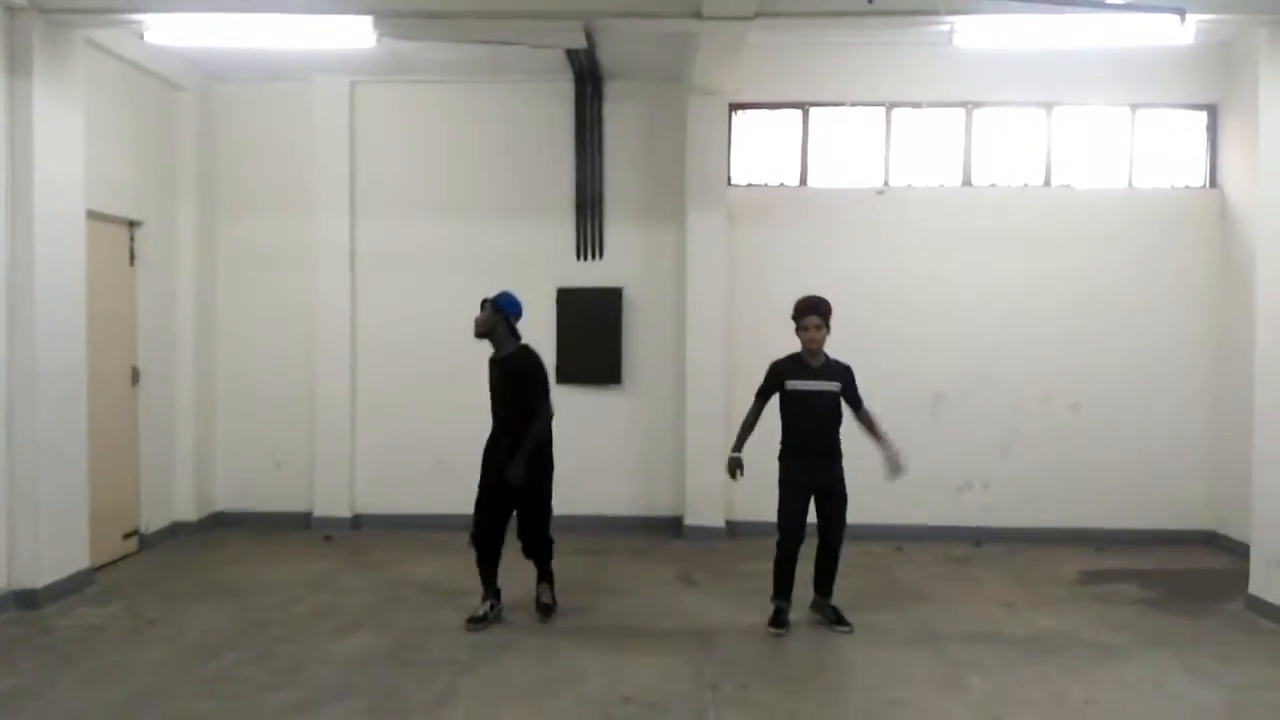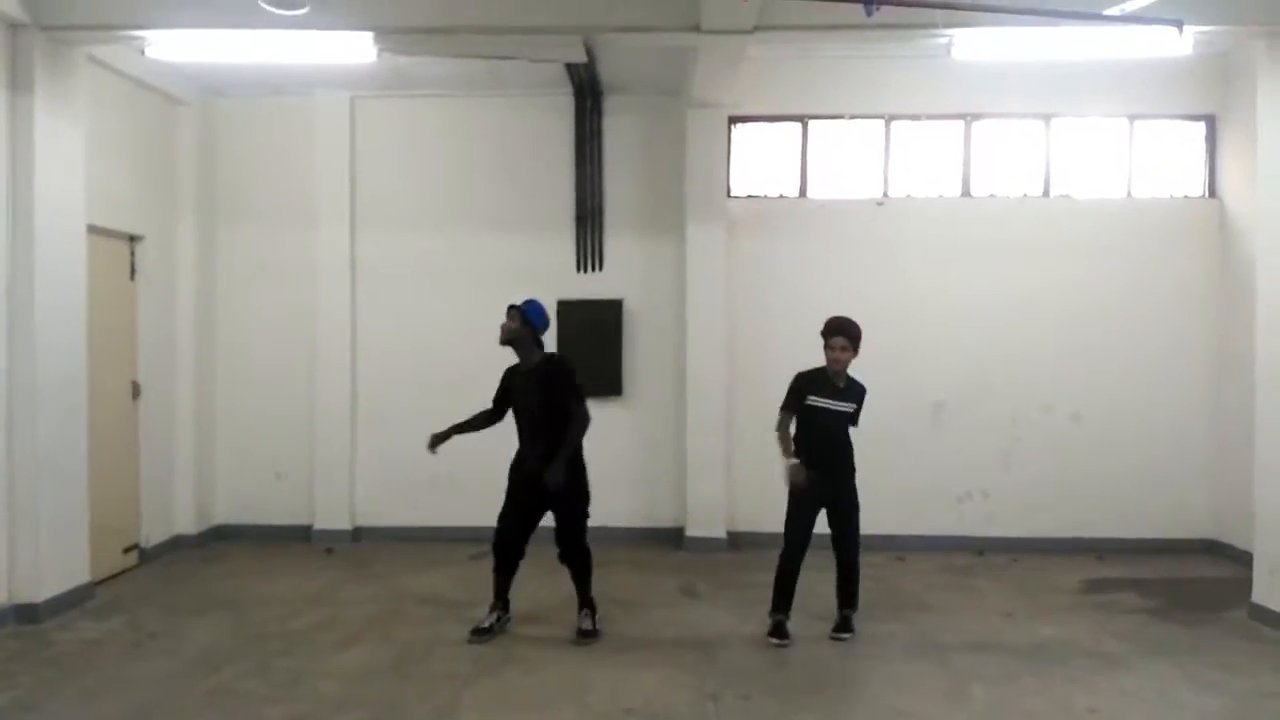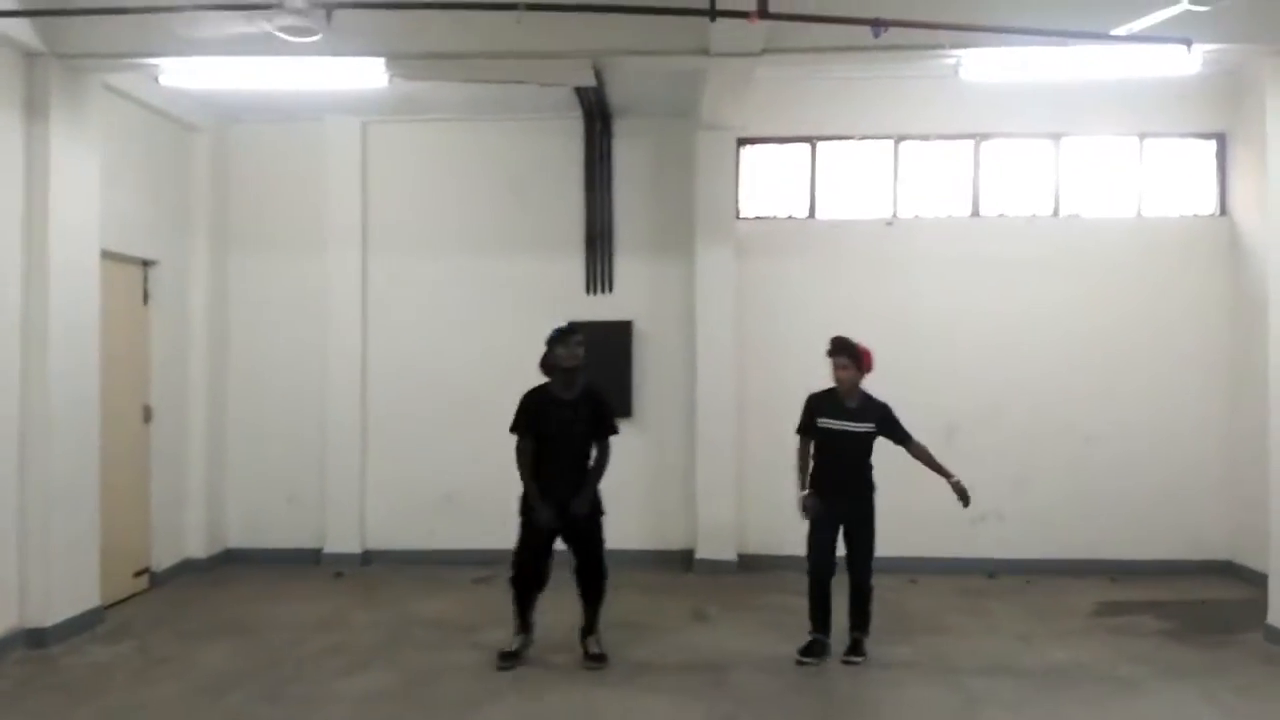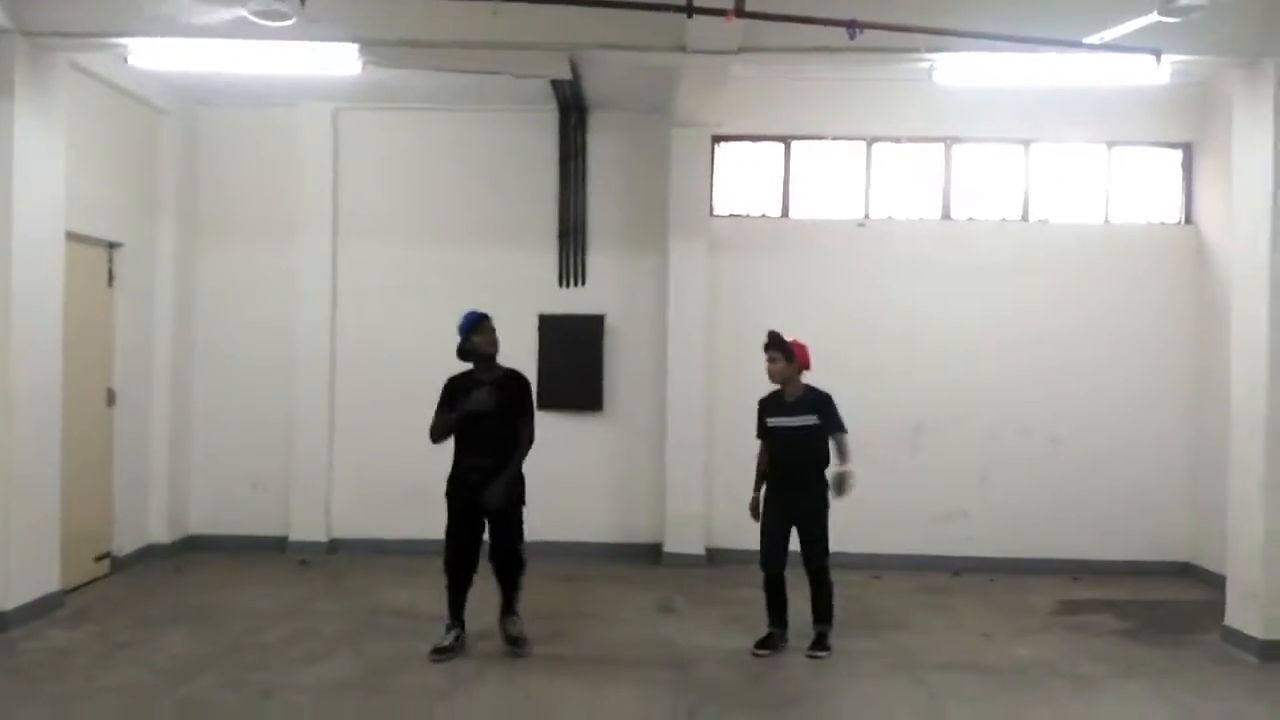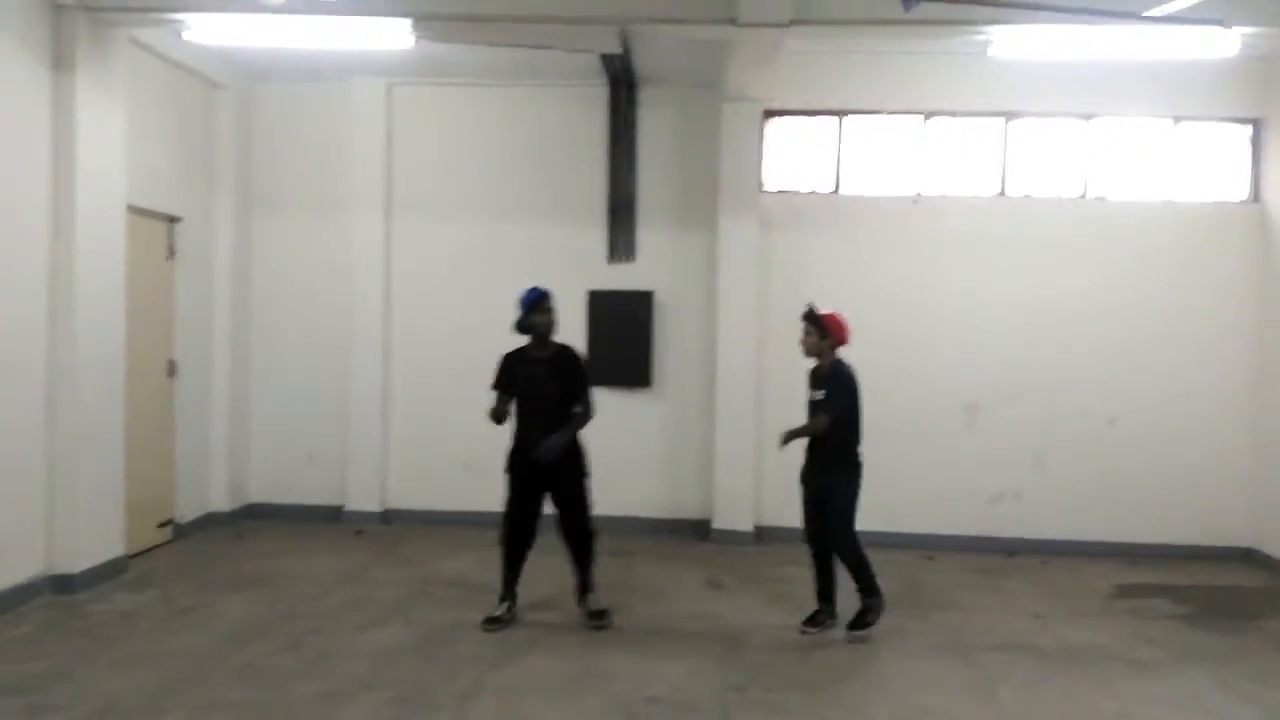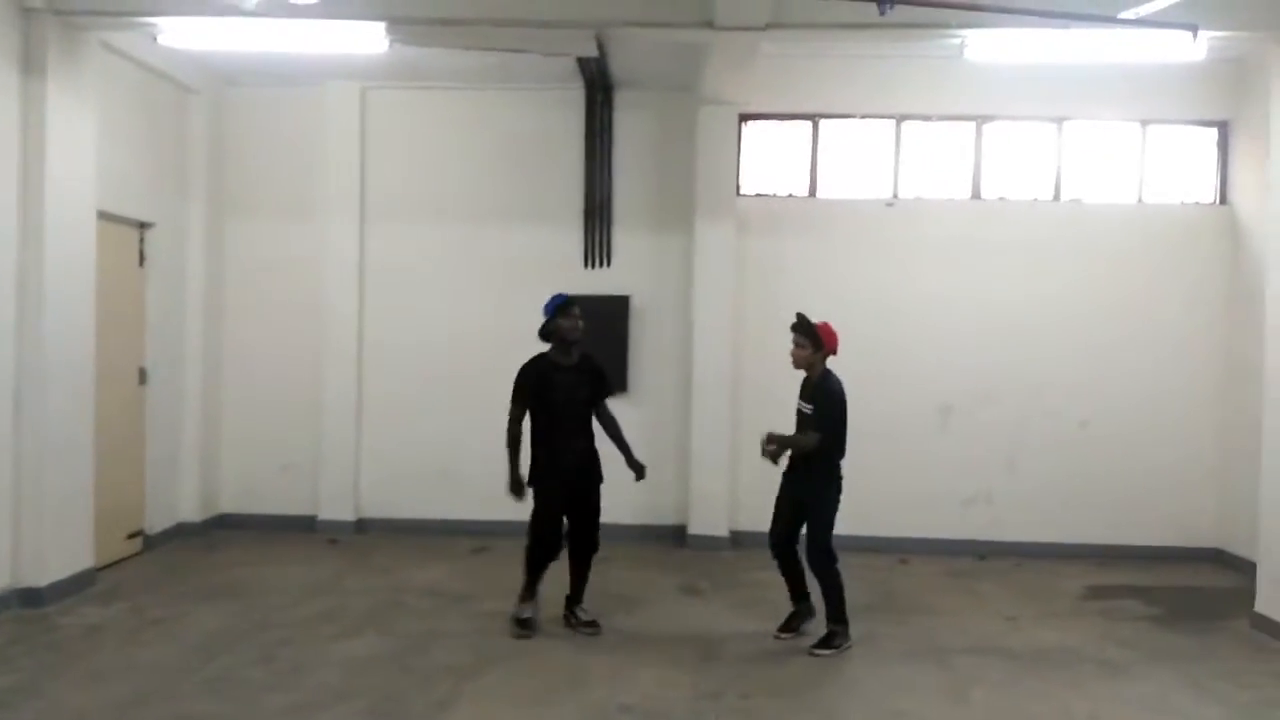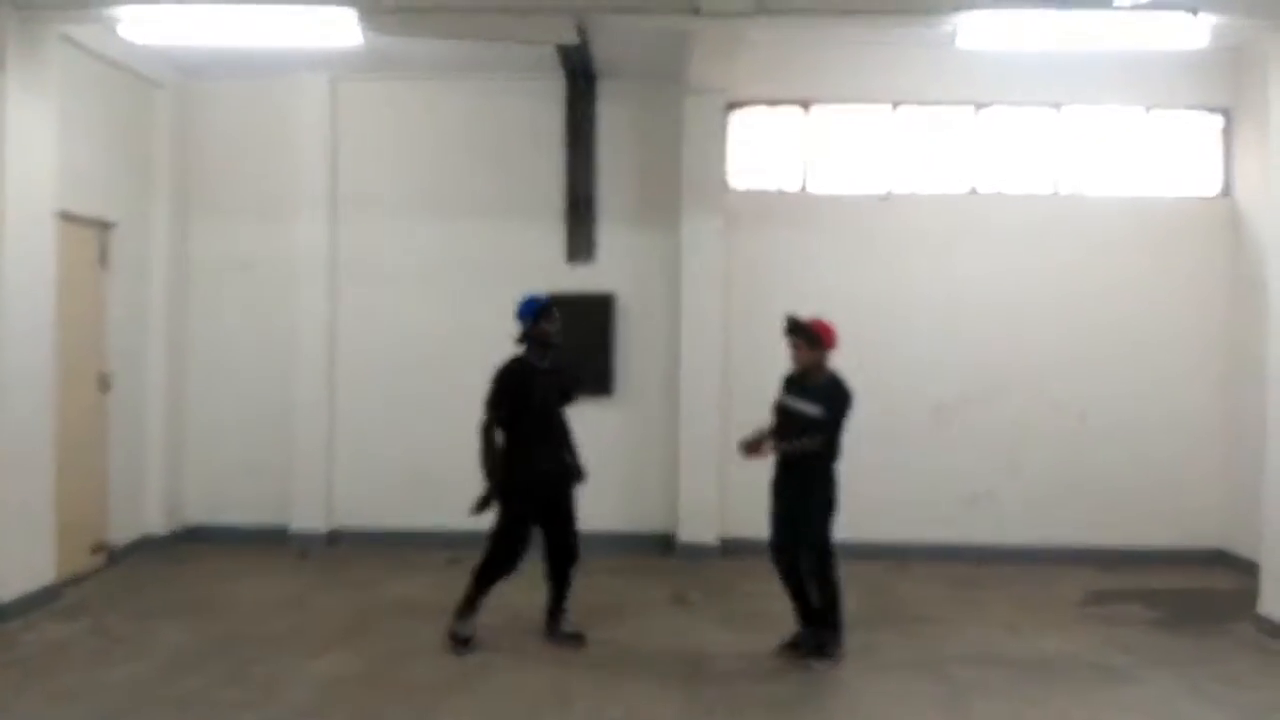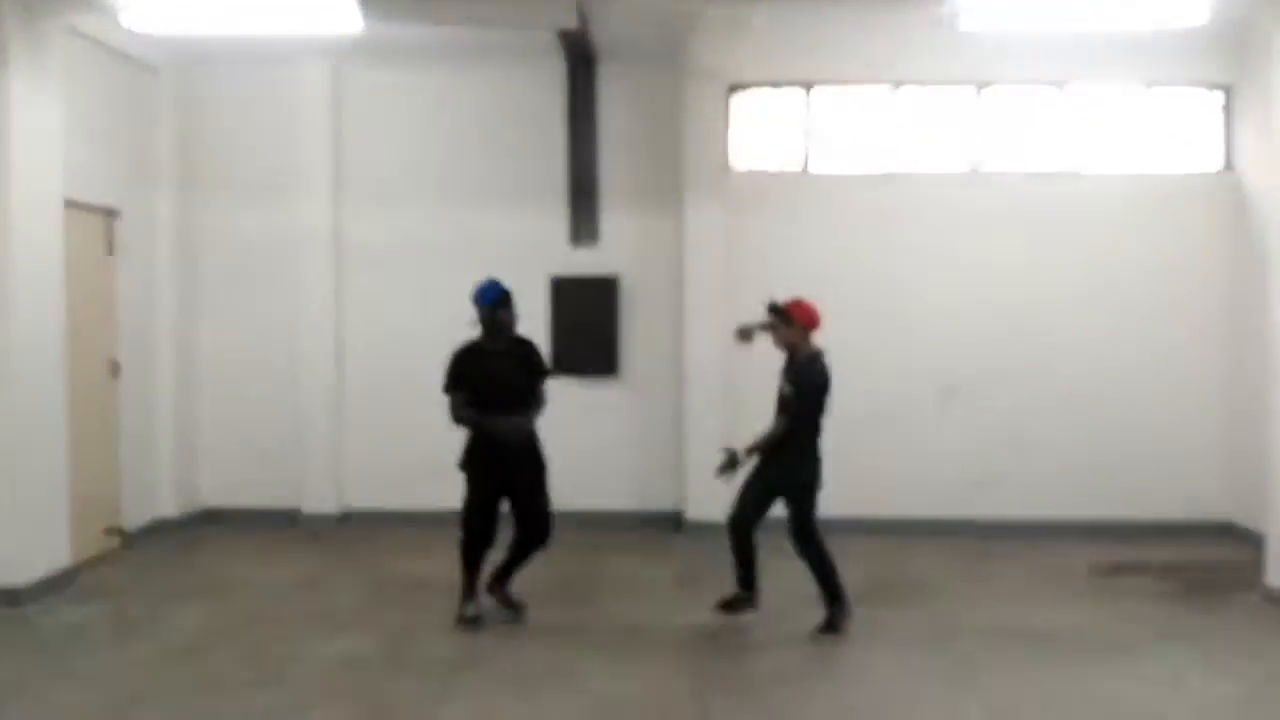
dt=0.4s
person 1, frame 1
left shoulder: (526, 362)
right shoulder: (497, 361)
left elbow: (542, 414)
left wrist: (520, 461)
left hip: (530, 461)
right hip: (497, 457)
left knee: (533, 530)
right knee: (484, 530)
left ankle: (544, 582)
right ankle: (491, 600)
person 1, frame 2
left shoulder: (558, 368)
right shoulder: (513, 376)
left elbow: (581, 419)
right elbow: (494, 415)
left wrist: (561, 464)
right wrist: (449, 432)
left hip: (564, 471)
right hip: (526, 470)
left knee: (572, 542)
right knee: (506, 541)
left ankle: (587, 610)
right ankle: (498, 610)
person 1, frame 3
left shoulder: (595, 400)
right shoulder: (535, 400)
left elbow: (602, 451)
right elbow: (522, 455)
left wrist: (587, 493)
right wrist: (536, 503)
left hip: (582, 499)
right hip: (542, 499)
left knee: (593, 568)
right knee: (528, 570)
left ankle: (590, 634)
right ankle: (522, 633)
person 1, frame 4
left shoulder: (515, 383)
right shoulder: (456, 386)
left elbow: (526, 437)
right elbow: (436, 436)
left wrist: (504, 481)
right wrist: (466, 409)
left hip: (504, 483)
right hip: (464, 482)
left knee: (507, 554)
right knee: (458, 557)
left ankle: (510, 615)
right ankle: (456, 629)
person 1, frame 5
left shoulder: (568, 359)
right shoulder: (512, 362)
left elbow: (585, 409)
right elbow: (502, 407)
left wrist: (563, 436)
right wrist: (497, 414)
left hip: (564, 458)
right hip: (525, 458)
left knee: (578, 528)
right knee: (516, 530)
left ankle: (587, 594)
right ankle: (507, 601)
person 1, frame 6
left shoulder: (591, 368)
right shoulder: (535, 370)
left elbow: (601, 412)
right elbow: (515, 421)
left wrist: (628, 454)
right wrist: (514, 470)
left hip: (586, 466)
right hip: (550, 468)
left knee: (585, 538)
right knee: (545, 537)
left ankle: (574, 606)
right ankle: (528, 599)
person 1, frame 7
left shoulder: (558, 373)
right shoulder: (512, 374)
right elbow: (489, 430)
left wrist: (572, 458)
right wrist: (492, 485)
left hip: (553, 474)
right hip: (518, 479)
left knee: (564, 550)
right knee: (506, 553)
left ankle: (555, 619)
right ankle: (465, 613)
person 1, frame 8
left shoulder: (525, 350)
right shoulder: (466, 358)
left elbow: (537, 397)
right elbow: (458, 413)
left wrist: (526, 417)
right wrist: (495, 424)
left hip: (524, 451)
right hip: (486, 453)
left knee: (536, 526)
right knee: (479, 528)
left ankle: (499, 581)
right ankle: (469, 597)
person 2, frame 1
left shoulder: (841, 372)
right shoulder: (781, 369)
left elbow: (860, 413)
right elbow: (757, 408)
left wrist: (887, 447)
right wrist: (737, 450)
left hip: (830, 466)
right hip: (796, 465)
left knee: (832, 538)
right knee: (790, 538)
left ankle: (822, 602)
right ankle: (780, 605)
person 2, frame 2
left shoulder: (857, 391)
right shoulder: (804, 382)
right elbow: (783, 426)
right wrist: (791, 461)
left hip: (842, 481)
right hip: (806, 479)
left knee: (848, 550)
right knee: (793, 549)
left ankle: (846, 613)
right ankle: (779, 617)
person 2, frame 3
left shoulder: (877, 410)
right shoulder: (816, 403)
left elbow: (912, 445)
right elbow: (805, 448)
left wrist: (951, 478)
right wrist: (804, 491)
left hip: (860, 498)
right hip: (823, 497)
left knee: (860, 571)
right knee: (820, 568)
left ankle: (858, 636)
right ankle: (820, 637)
person 2, frame 4
left shoulder: (820, 401)
right shoulder: (767, 405)
left elbow: (839, 438)
left wrist: (843, 467)
right wrist: (756, 492)
left hip: (812, 495)
right hip: (777, 495)
left knee: (816, 564)
right knee: (772, 565)
left ankle: (823, 630)
right ankle: (777, 630)
person 2, frame 5
left shoulder: (841, 376)
right shoulder: (816, 374)
left elbow: (821, 424)
left wrist: (792, 433)
left hip: (842, 471)
right hip: (817, 468)
left knee: (842, 539)
right knee: (817, 539)
left ankle: (871, 598)
right ankle: (826, 607)
person 2, frame 6
left shoulder: (830, 390)
right shoulder: (808, 383)
left elbow: (814, 441)
left wrist: (781, 442)
right wrist: (782, 444)
left hip: (822, 483)
right hip: (796, 476)
left knee: (819, 553)
right knee: (780, 542)
left ankle: (839, 628)
right ankle: (802, 607)
person 2, frame 7
left shoulder: (836, 392)
right shoulder: (792, 381)
left elbow: (817, 443)
left wrist: (772, 448)
right wrist: (762, 439)
left hip: (816, 486)
right hip: (785, 481)
left knee: (817, 559)
right knee: (785, 555)
left ankle: (831, 635)
right ankle: (809, 626)
person 2, frame 8
left shoulder: (812, 373)
right shoulder: (798, 356)
left elbow: (784, 425)
right elbow: (784, 328)
left wrist: (744, 455)
right wrist: (756, 328)
left hip: (799, 465)
right hip: (773, 459)
left knee: (805, 537)
right knee: (740, 524)
left ankle: (837, 609)
right ankle: (746, 592)
